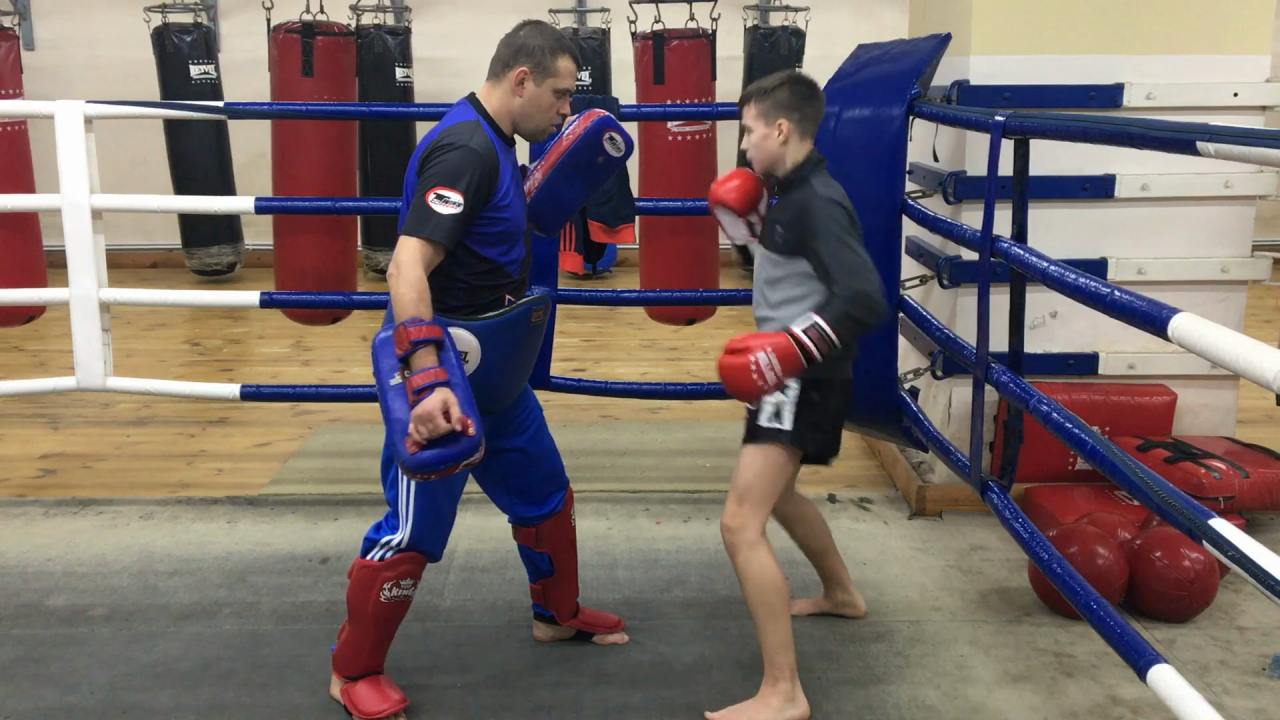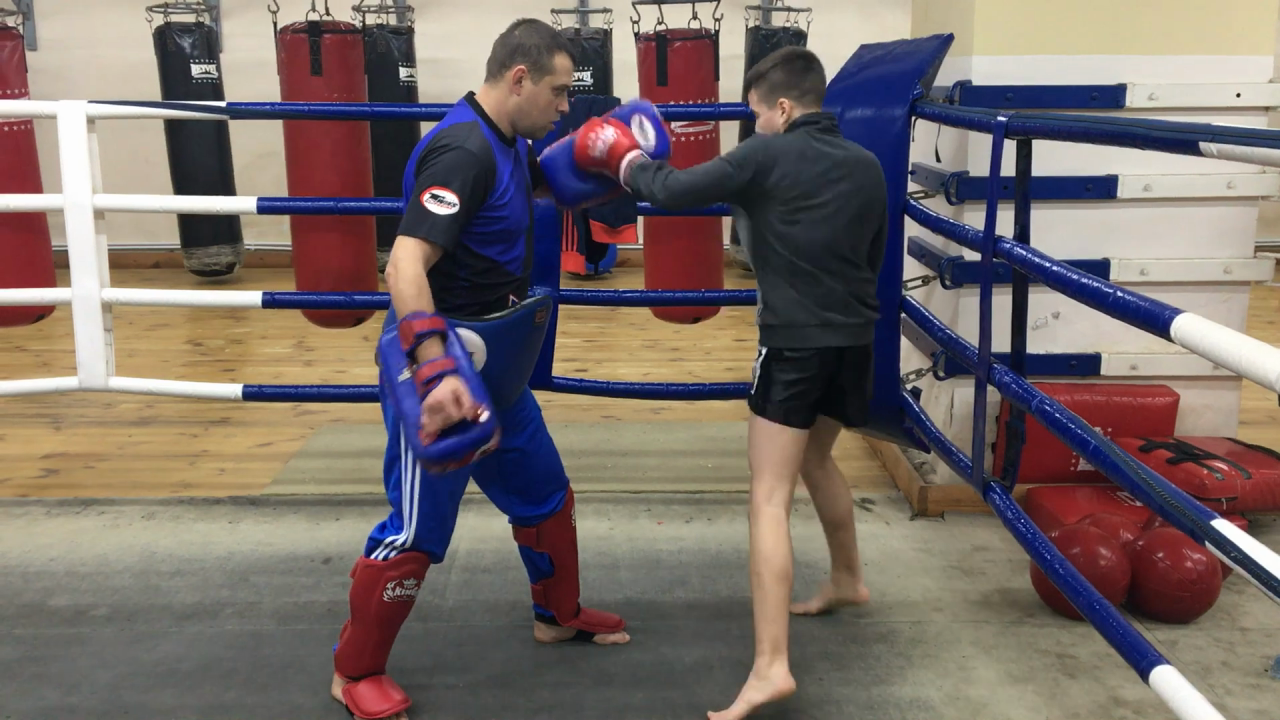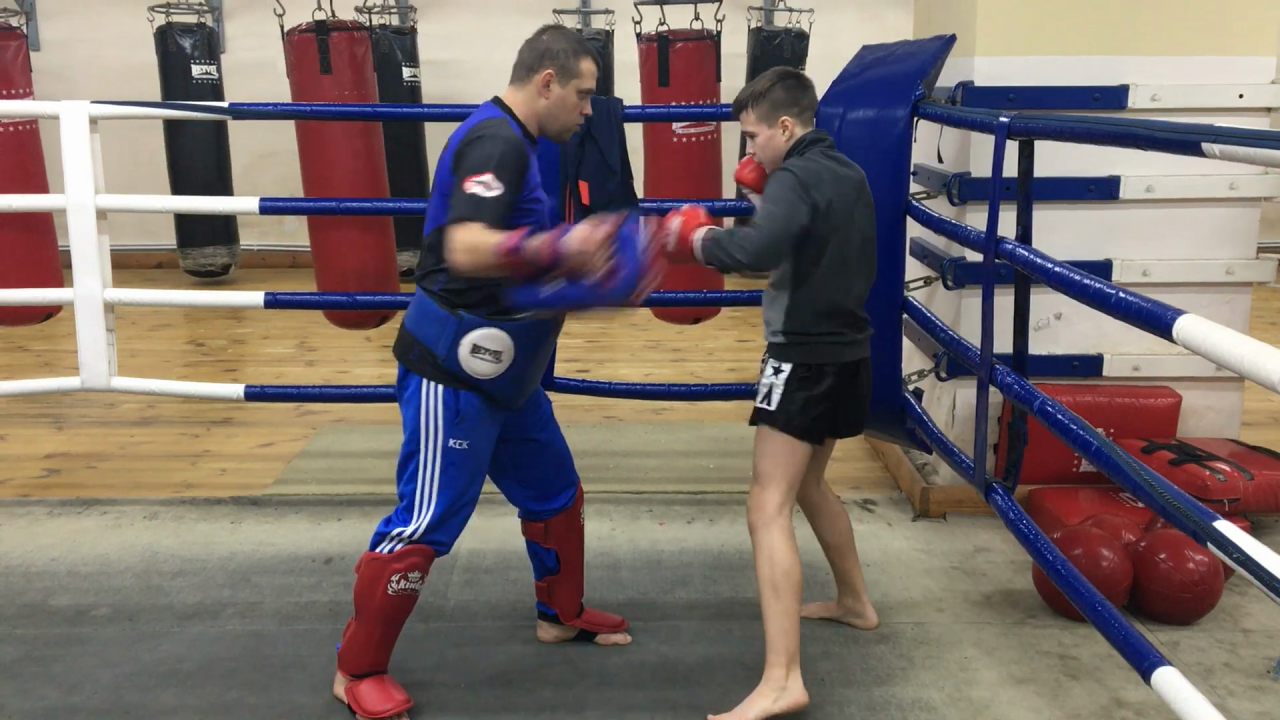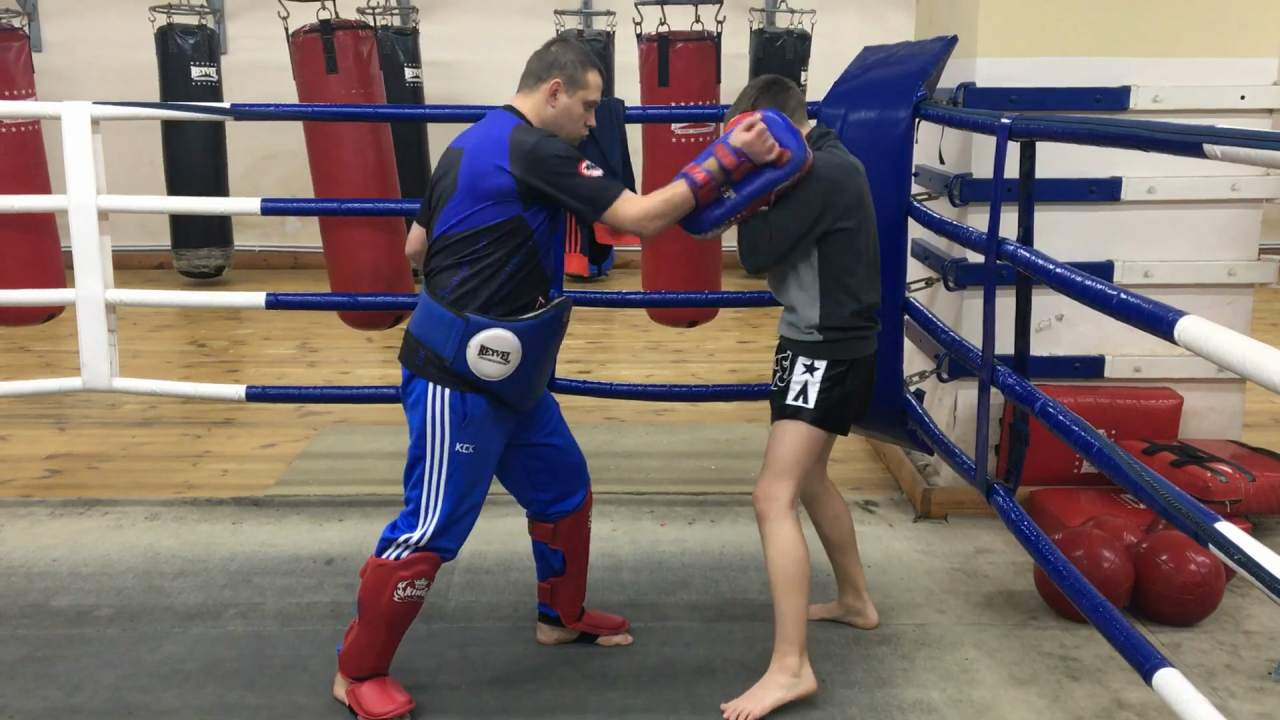
dt=0.2s
person 1, frame 1
left shoulder: (489, 140)
right shoulder: (465, 149)
right elbow: (408, 269)
right wrist: (428, 382)
left hip: (491, 366)
right hip: (442, 368)
left knee: (543, 491)
right knee: (414, 528)
left ankle: (557, 613)
person 1, frame 2
left shoulder: (501, 140)
right shoulder: (463, 149)
left elbow: (533, 186)
right elbow: (405, 266)
right wrist: (437, 373)
left hip: (492, 366)
right hip: (447, 369)
left knee: (544, 491)
right knee: (418, 530)
left ankle: (559, 614)
person 1, frame 3
left shoulder: (511, 139)
right shoulder: (494, 142)
right elbow: (465, 251)
left wrist: (572, 245)
right wrist: (559, 248)
left hip: (499, 368)
right hip: (455, 365)
left knee: (554, 489)
right knee: (426, 523)
left ankle: (561, 614)
person 1, frame 4
left shoulder: (473, 144)
right shoulder: (533, 150)
left elbow: (418, 245)
right elbow: (640, 218)
right wrist: (727, 159)
left hip: (500, 367)
right hip: (460, 369)
left knee: (562, 488)
right knee: (431, 527)
left ankle: (561, 615)
person 2, frame 1
left shoulder: (817, 201)
right shoulder: (796, 191)
left elbow: (865, 299)
left wrist: (786, 348)
right wrist: (746, 219)
left hip: (804, 386)
right hip: (801, 379)
left knee: (741, 525)
right knee: (776, 494)
right ankle: (841, 593)
person 2, frame 2
left shoulder: (767, 157)
right shoulder: (866, 167)
left elbow: (674, 188)
left wrist: (619, 156)
left hip: (796, 345)
right hip: (854, 342)
left knee: (768, 497)
right knee: (815, 459)
left ankle: (770, 666)
right ankle: (847, 579)
person 2, frame 3
left shoulder: (797, 178)
right shoulder: (847, 175)
left elbow: (754, 250)
left wrist: (691, 236)
left hip: (806, 360)
right hip: (846, 354)
left knee: (767, 510)
right knee: (807, 483)
right ankle: (854, 601)
person 2, frame 4
left shoulder: (815, 169)
right shoulder: (836, 164)
left elbow: (760, 254)
left hip: (824, 353)
right hip: (840, 346)
left knee: (774, 498)
right knee: (807, 477)
left ankle: (790, 666)
right ankle: (854, 600)
